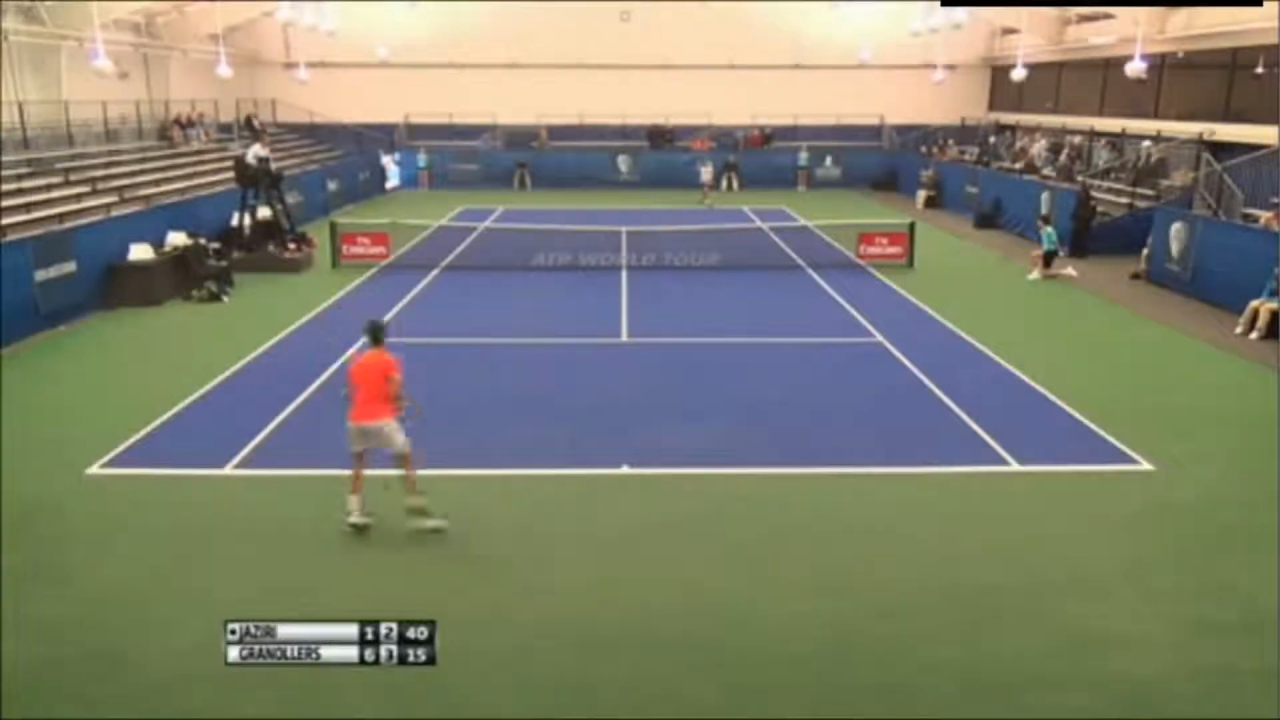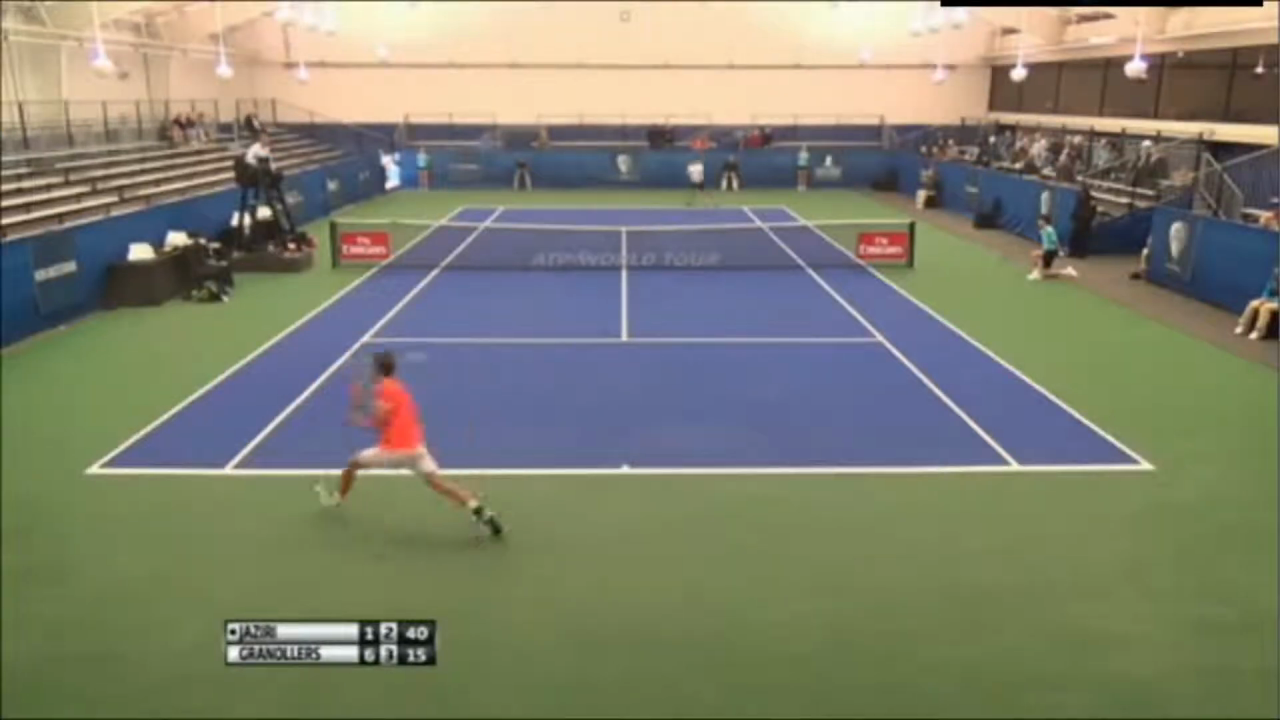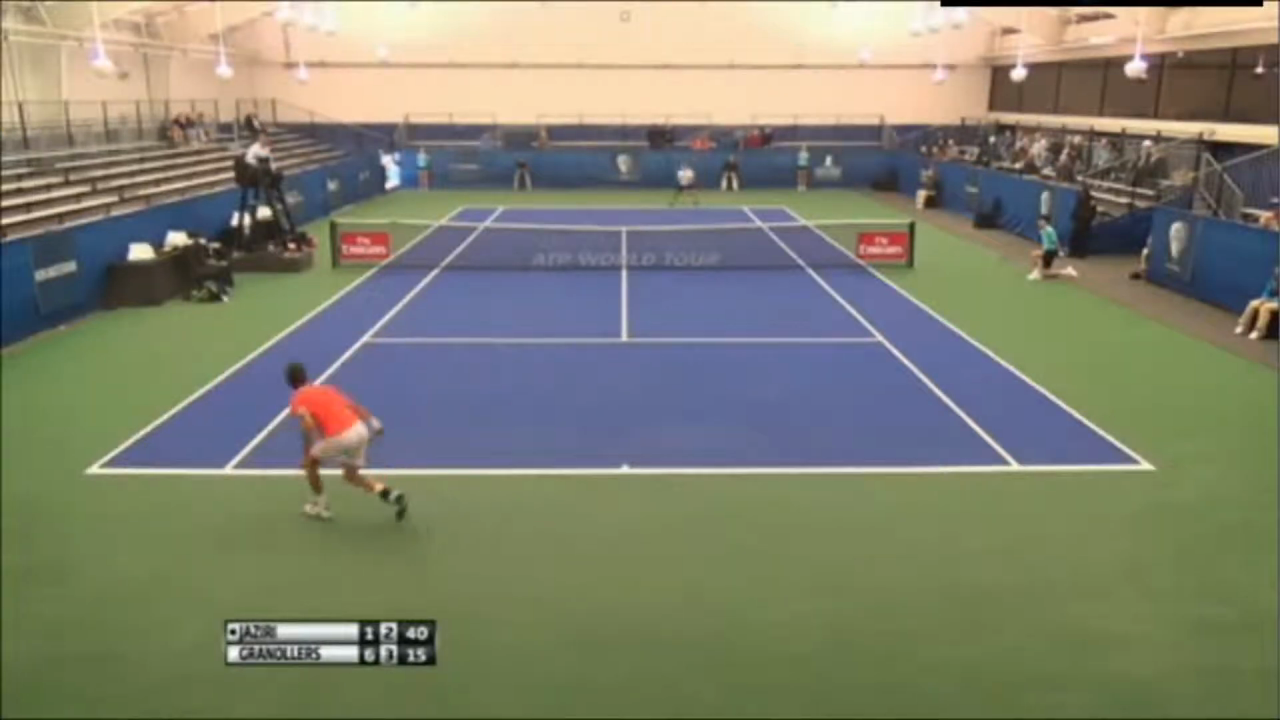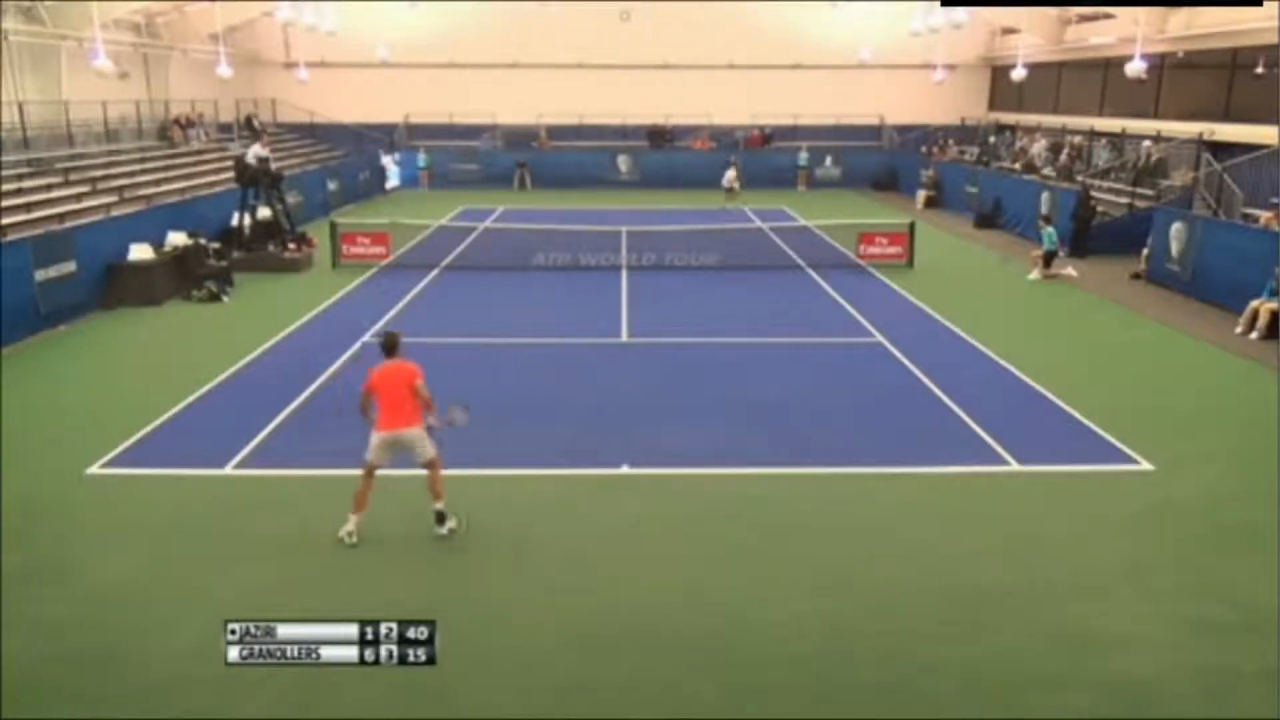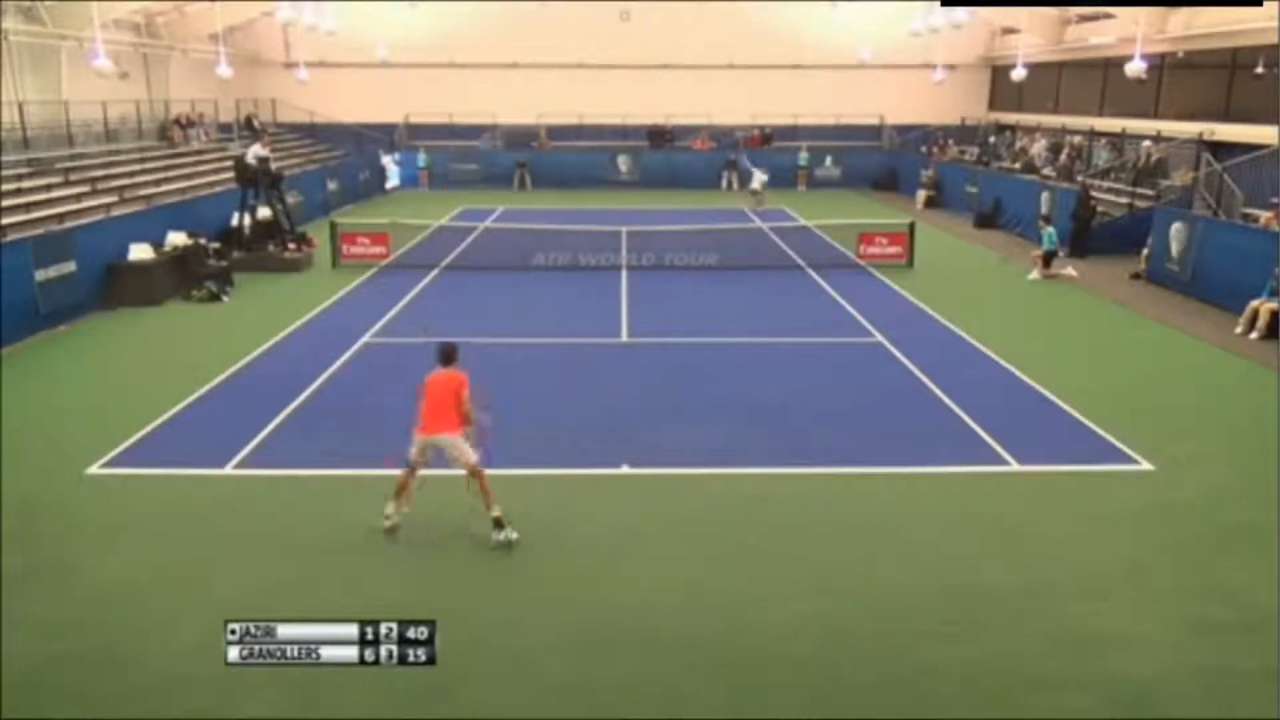
dt=0.7s
person 1, frame 1
left shoulder: (356, 363)
right shoulder: (389, 361)
right elbow: (396, 392)
right wrist: (399, 405)
left hip: (355, 420)
right hip: (381, 420)
left knee: (358, 464)
right knee: (406, 462)
left ankle: (355, 513)
right ankle: (418, 513)
person 1, frame 2
left shoulder: (383, 388)
right shoulder: (398, 388)
left elbow: (382, 420)
left hip: (394, 450)
right hip: (416, 448)
left knee: (353, 464)
right knee: (440, 484)
left ankle: (335, 499)
right ankle: (483, 515)
person 1, frame 3
left shoulder: (297, 399)
right shoulder: (325, 388)
left elbow: (309, 425)
right elbow: (353, 405)
left wrist: (307, 454)
right wrist: (373, 422)
left hip: (340, 436)
right hip: (359, 429)
left knee: (311, 463)
right knee: (351, 475)
left ankle: (320, 506)
right ankle: (389, 494)
person 1, frame 4
left shoulder: (373, 374)
right shoulder: (411, 369)
left elbow: (364, 408)
right elbow: (425, 398)
left wrist: (374, 421)
right wrist: (431, 418)
left hip: (384, 432)
right hip: (412, 429)
left knee: (367, 476)
right knee: (435, 466)
left ankle: (351, 528)
right ankle: (442, 520)
person 1, frame 5
left shoulder: (429, 379)
right shoulder: (461, 378)
right elbow: (466, 411)
right wrist: (467, 428)
left hip: (423, 433)
right hip: (449, 434)
left knee: (410, 469)
right knee: (479, 476)
left ankle: (391, 515)
right ankle: (499, 528)
